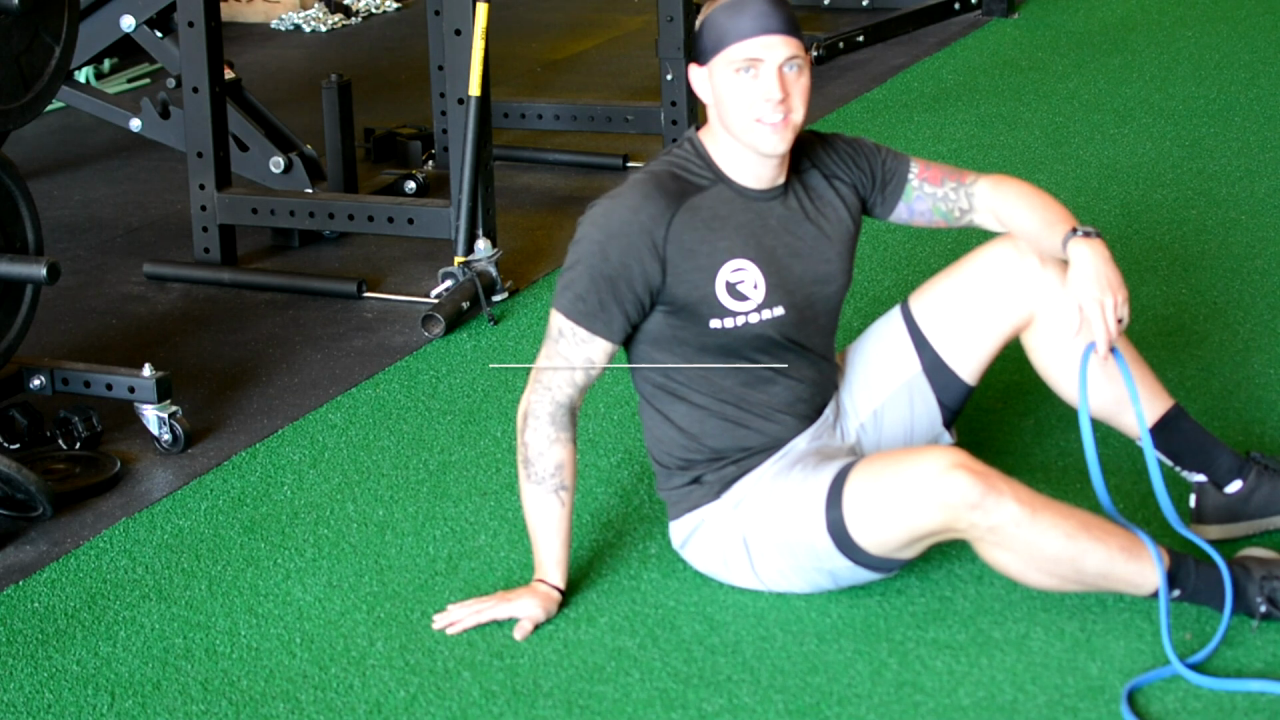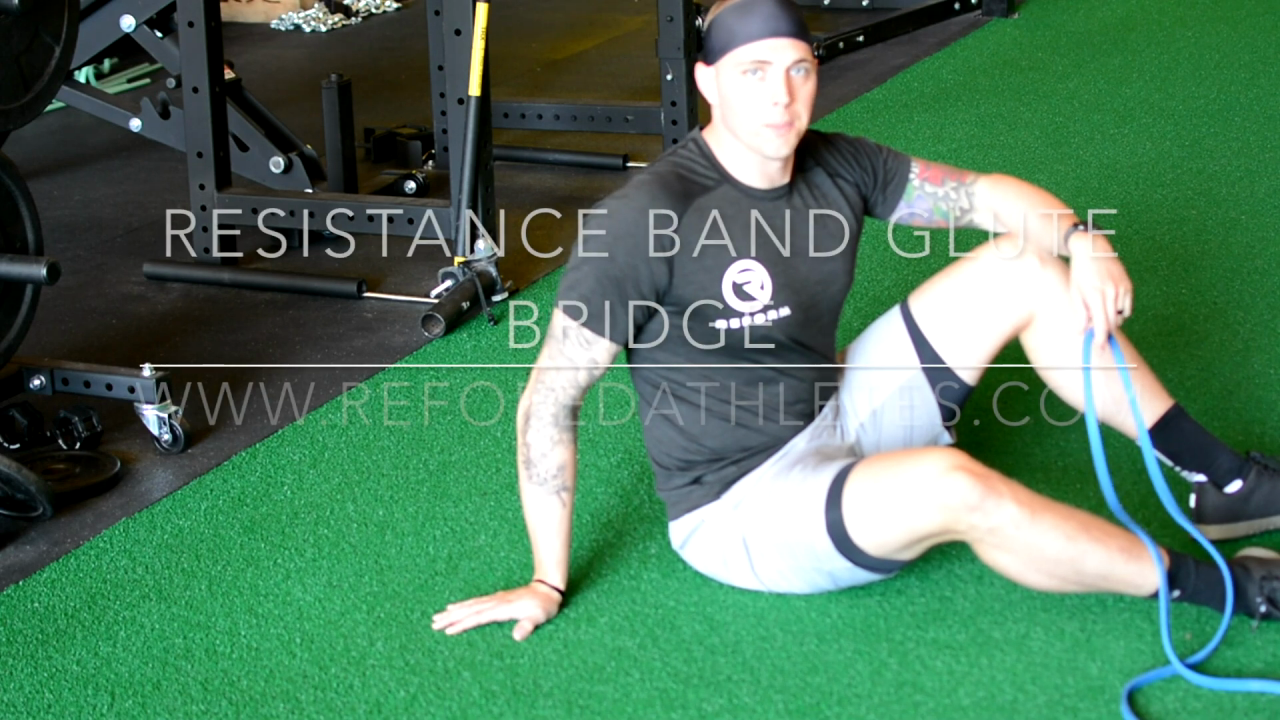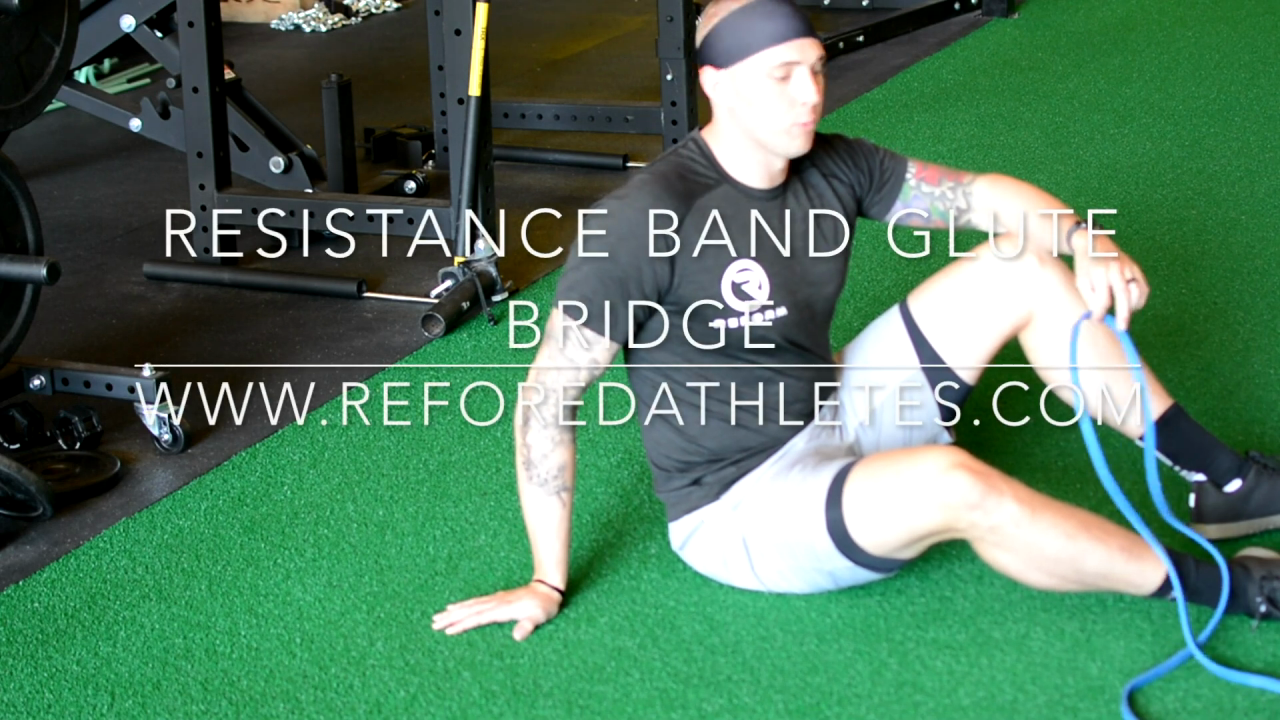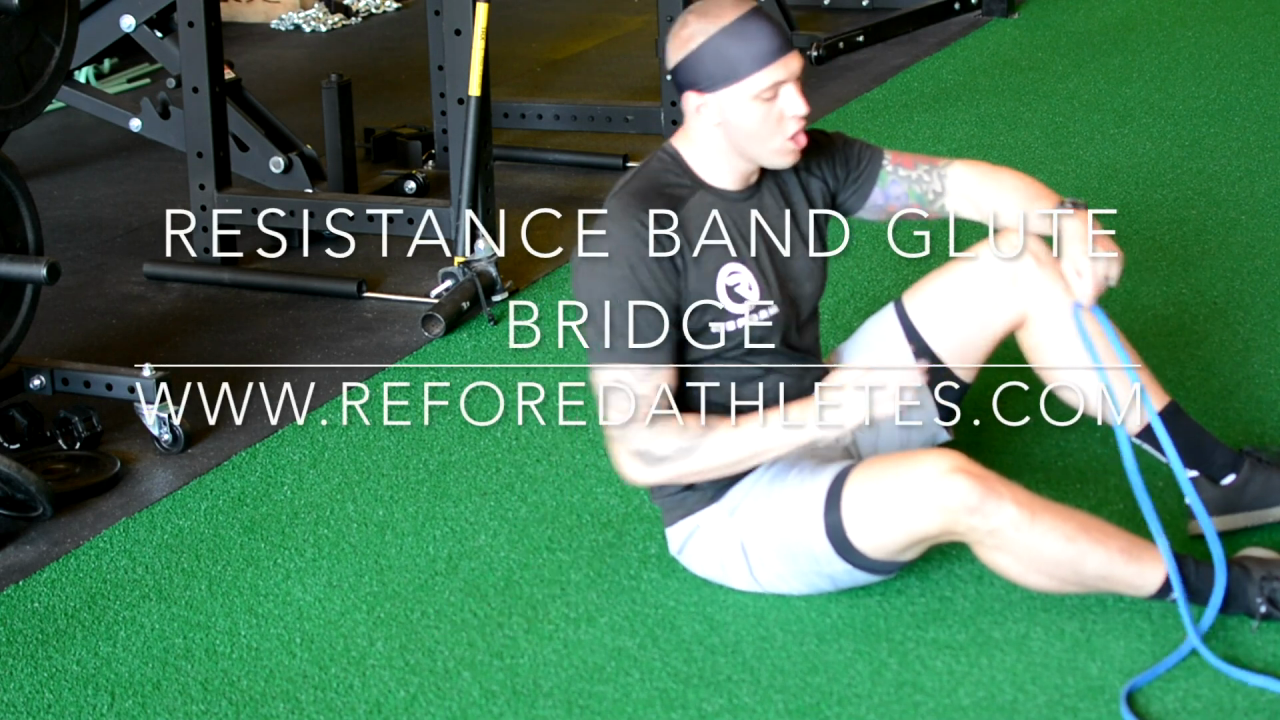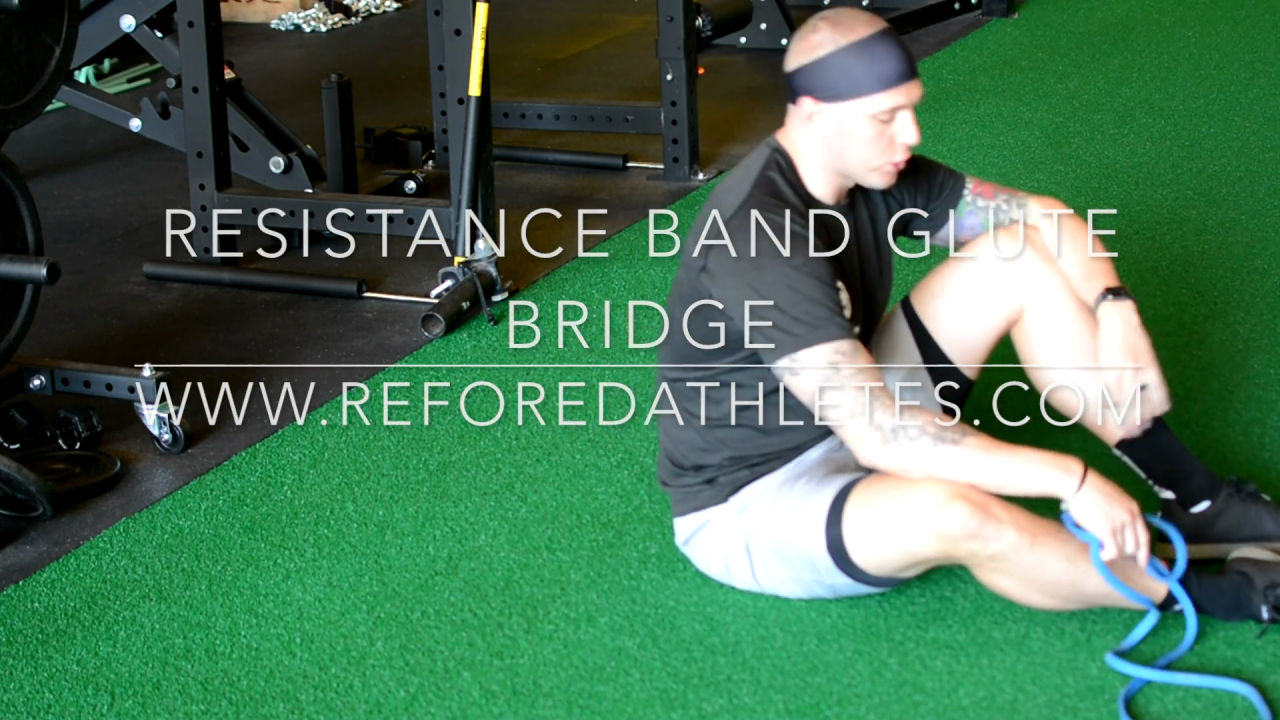
dt=0.7s
person 1, frame 1
left shoulder: (833, 165)
right shoulder: (640, 220)
left elbow: (990, 195)
right elbow: (547, 400)
left wrist: (1083, 244)
right wrist: (548, 583)
left hip: (840, 417)
right hip: (741, 509)
left knee: (1026, 267)
right knee: (951, 483)
right ankle: (1204, 583)
person 1, frame 2
left shoulder: (835, 165)
right shoulder: (647, 220)
left elbow: (987, 194)
right elbow: (548, 400)
left wrist: (1082, 240)
right wrist: (548, 583)
left hip: (836, 418)
right hip: (741, 509)
left knee: (1026, 267)
right knee: (951, 484)
right ankle: (1207, 584)
person 1, frame 3
left shoulder: (830, 164)
right shoulder: (648, 219)
left elbow: (981, 195)
right elbow: (548, 397)
left wrist: (1086, 241)
right wrist: (548, 583)
left hip: (834, 419)
right hip: (741, 509)
left knee: (1024, 267)
right knee: (949, 480)
right ankle: (1203, 584)
person 1, frame 4
left shoulder: (803, 159)
right shoulder: (636, 235)
left elbow: (964, 180)
right elbow: (642, 450)
left wrist: (1076, 224)
right wrist: (816, 414)
left hip: (828, 418)
right hip: (743, 512)
left knee: (1019, 262)
right knee: (950, 484)
left ankle: (1214, 477)
right ankle: (1209, 586)
person 1, frame 5
left shoulder: (878, 166)
right shoulder: (760, 240)
left elbow: (1048, 219)
right elbow: (880, 436)
left wrist: (1114, 310)
right wrist: (1071, 479)
left hip: (843, 421)
right hip: (747, 509)
left knee: (1021, 258)
right knee: (954, 512)
left ankle: (1190, 500)
right ankle: (1207, 593)
